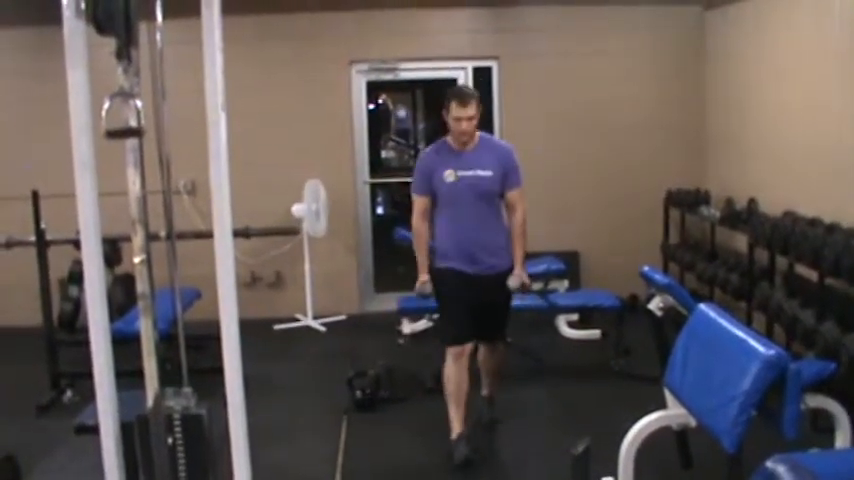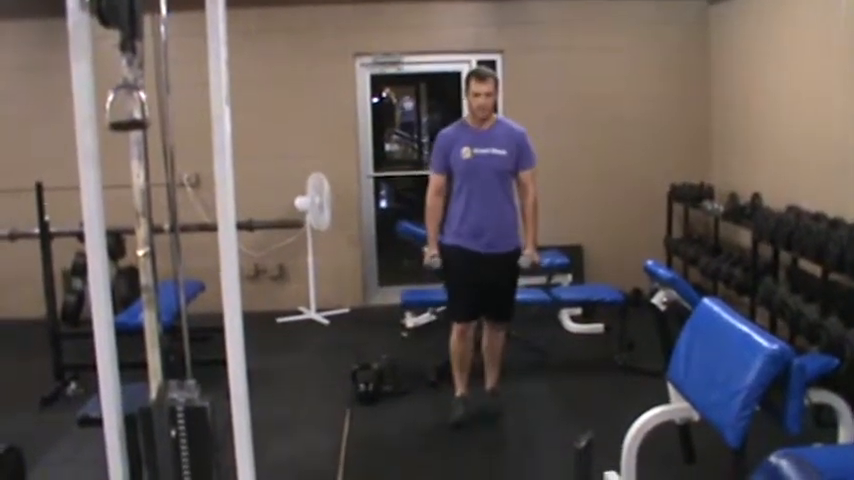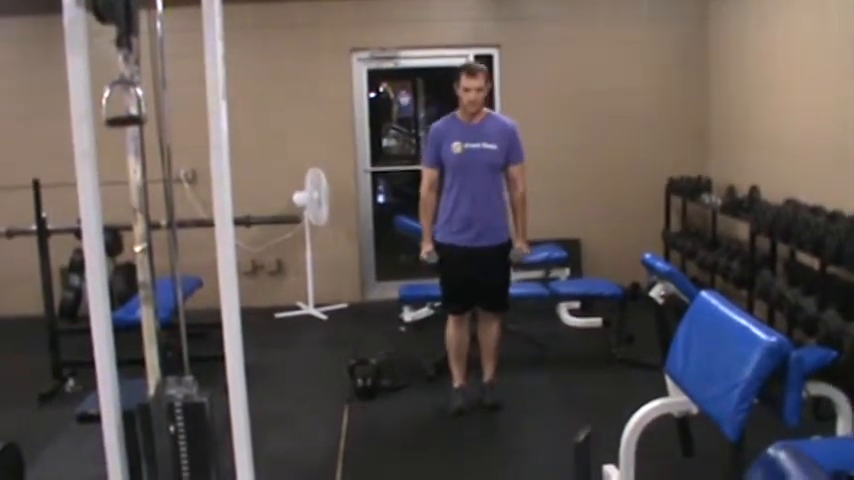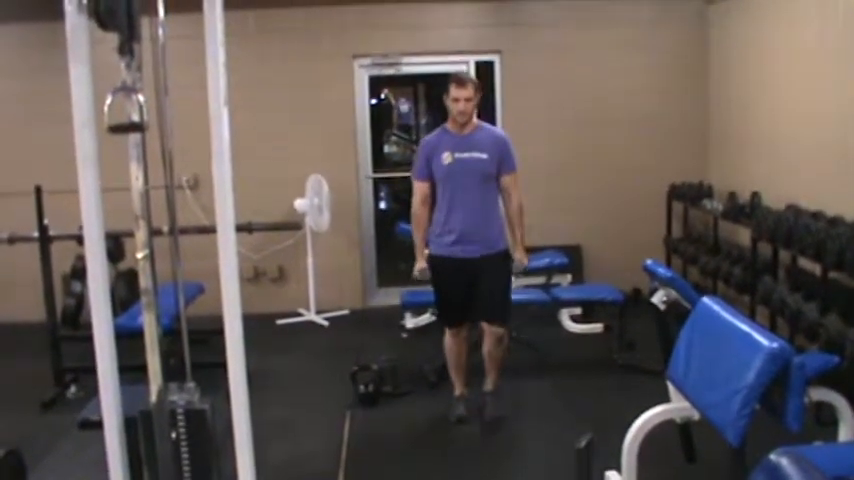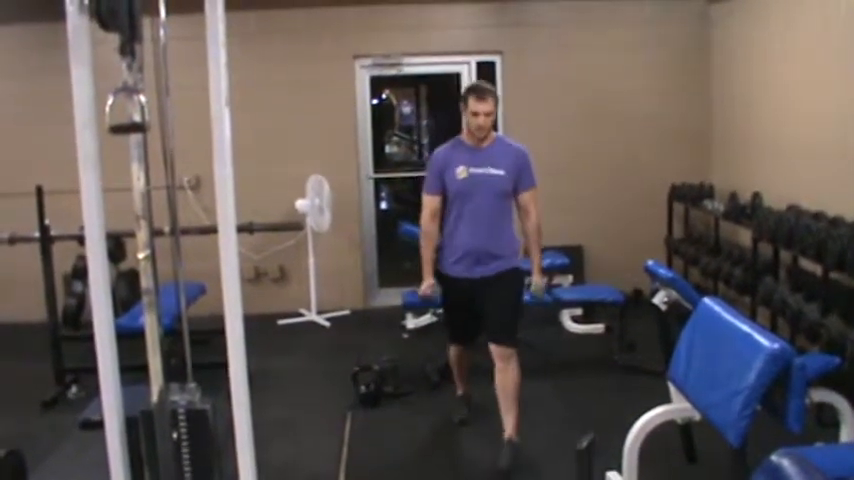
dt=0.4s
person 1, frame 1
left shoulder: (502, 154)
right shoulder: (429, 160)
left elbow: (516, 211)
right elbow: (420, 217)
left wrist: (519, 264)
right wrist: (423, 270)
left hip: (496, 267)
right hip: (451, 269)
left knee: (492, 342)
right knee: (457, 351)
left ankle: (487, 394)
right ankle: (457, 434)
person 1, frame 2
left shoulder: (516, 136)
right shoulder: (448, 138)
left elbow: (527, 192)
right elbow: (436, 194)
left wrist: (530, 243)
right wrist: (432, 243)
left hip: (503, 248)
right hip: (460, 247)
left knee: (496, 322)
right knee: (462, 325)
left ankle: (491, 388)
right ankle: (460, 393)
person 1, frame 3
left shoulder: (506, 130)
right shoulder: (440, 132)
left elbow: (517, 186)
right elbow: (429, 189)
left wrist: (521, 236)
right wrist: (427, 239)
left hip: (495, 241)
right hip: (452, 242)
left knee: (490, 314)
right knee: (458, 315)
left ankle: (488, 381)
right ankle: (459, 385)
person 1, frame 4
left shoulder: (496, 140)
right shoulder: (431, 145)
left elbow: (511, 195)
right elbow: (420, 203)
left wrist: (519, 245)
right wrist: (420, 254)
left hip: (491, 252)
right hip: (447, 254)
left knee: (496, 329)
right knee: (455, 328)
left ankle: (490, 391)
right ankle: (460, 393)
person 1, frame 5
left shoulder: (515, 156)
right shoulder: (443, 158)
left elbow: (529, 214)
right elbow: (430, 219)
left wrist: (537, 267)
right wrist: (428, 273)
left hip: (501, 271)
right hip: (455, 270)
left knee: (503, 353)
right knee: (459, 343)
left ankle: (510, 436)
right ankle: (461, 393)
